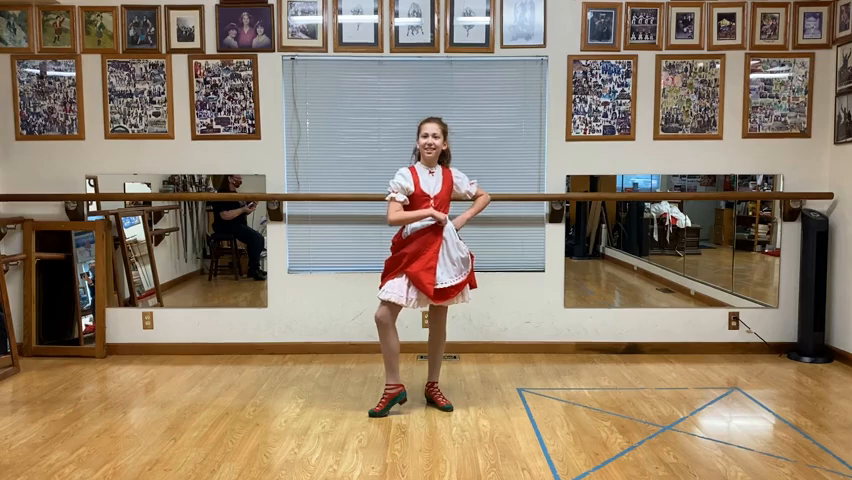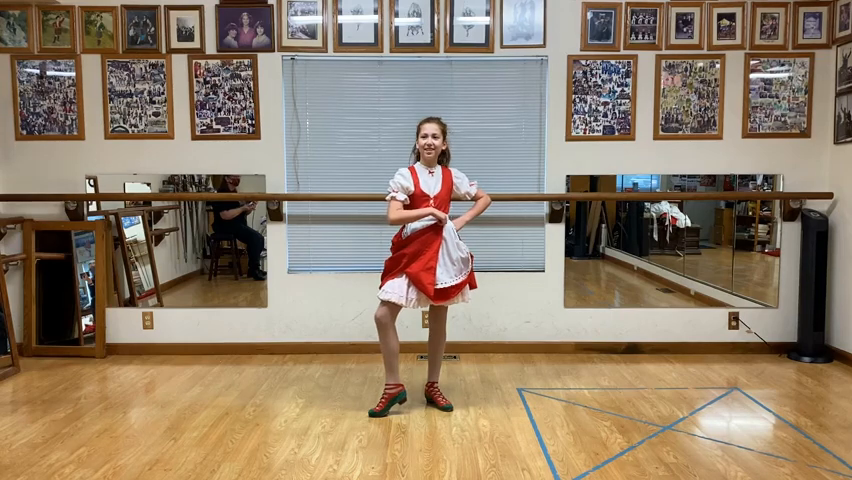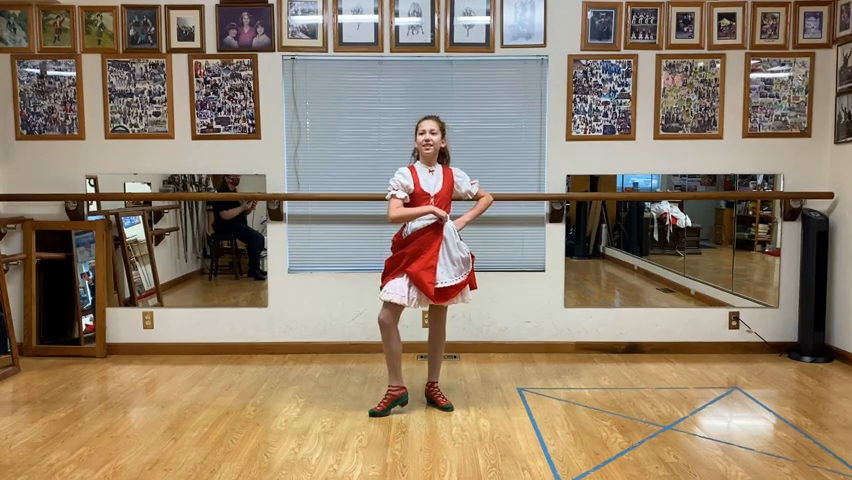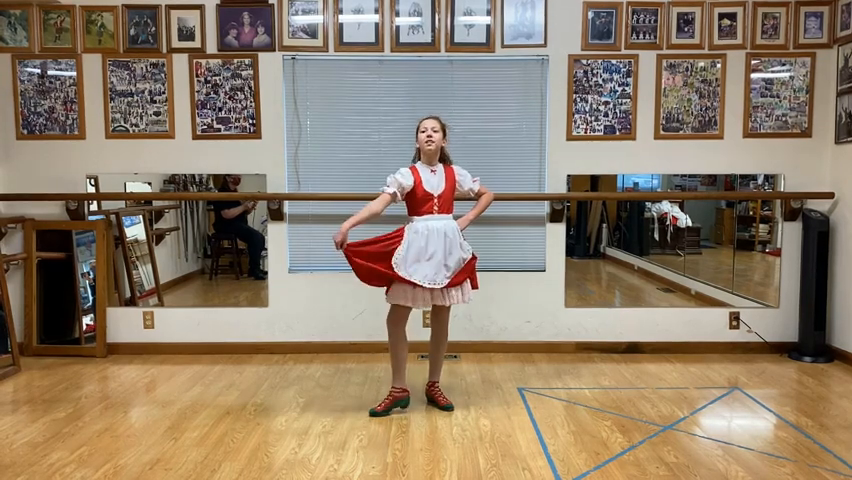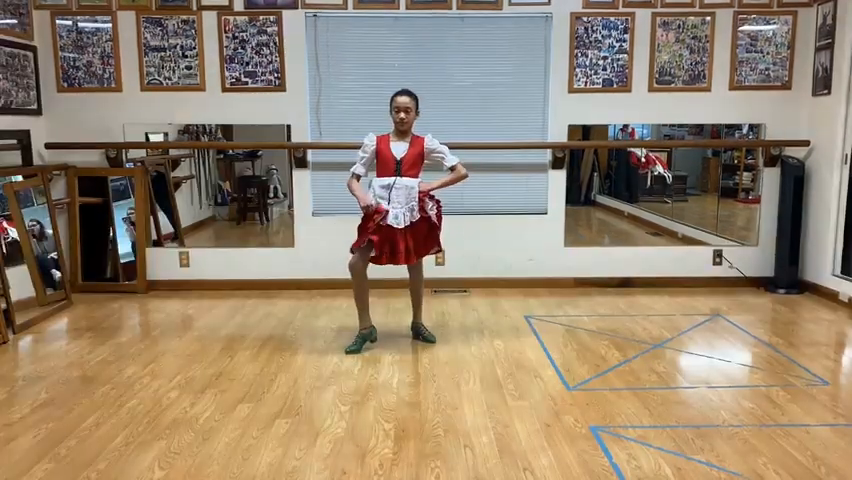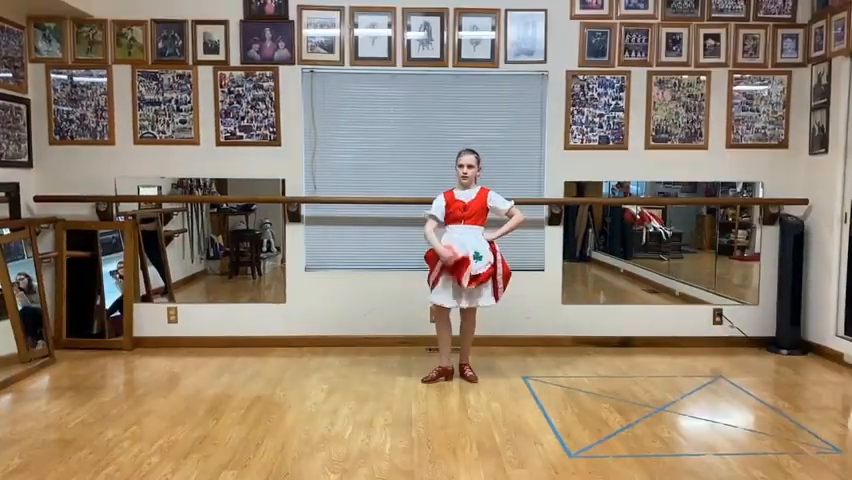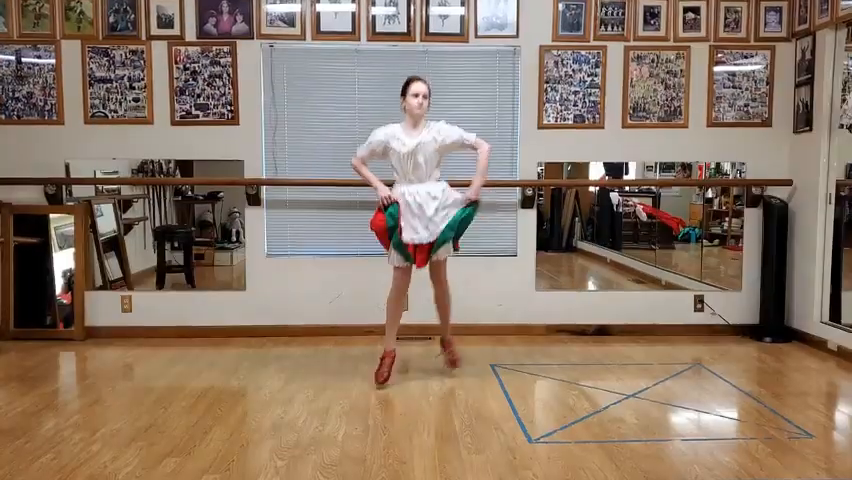
dt=0.7s
person 1, frame 1
left shoulder: (452, 176)
right shoulder: (405, 176)
left elbow: (484, 196)
right elbow: (392, 217)
left wrist: (460, 220)
right wrist: (431, 213)
left hip: (443, 251)
right hip: (411, 251)
left knee: (438, 320)
right knee: (384, 315)
left ankle: (432, 386)
right ankle: (394, 387)
person 1, frame 2
left shoulder: (452, 176)
right shoulder: (405, 176)
left elbow: (484, 198)
right elbow: (393, 216)
left wrist: (462, 221)
right wrist: (431, 211)
left hip: (443, 251)
right hip: (412, 251)
left knee: (438, 320)
right knee: (384, 315)
left ankle: (433, 387)
right ankle: (394, 387)
person 1, frame 3
left shoulder: (453, 175)
right shoulder: (404, 175)
left elbow: (486, 198)
right elbow: (393, 214)
left wrist: (462, 221)
right wrist: (430, 209)
left hip: (444, 249)
right hip: (412, 249)
left knee: (438, 320)
right knee: (387, 317)
left ankle: (432, 386)
right ankle: (396, 388)
person 1, frame 4
left shoulder: (454, 173)
right shoulder: (406, 174)
left elbow: (487, 195)
right elbow: (379, 203)
left wrist: (465, 221)
right wrist: (347, 225)
left hip: (447, 248)
right hip: (416, 248)
left knee: (441, 320)
right knee: (397, 319)
left ankle: (433, 386)
right ankle: (399, 390)
person 1, frame 5
left shoulder: (426, 144)
right shoulder: (375, 142)
left elbow: (461, 172)
right elbow: (353, 178)
left wrist: (431, 186)
right wrist: (361, 196)
left hip: (411, 210)
right hip: (379, 210)
left knee: (415, 266)
right knee: (356, 265)
left ankle: (417, 323)
right ankle: (365, 327)
person 1, frame 6
left shoulder: (487, 196)
right shoulder: (445, 198)
left elbow: (518, 217)
right elbow: (429, 228)
left wrist: (495, 235)
right wrist: (439, 248)
left hip: (476, 254)
right hip: (448, 255)
left knee: (469, 310)
right knee: (439, 308)
person 1, frame 7
left shoulder: (441, 132)
right shoulder: (388, 135)
left elbow: (483, 147)
right elbow: (357, 161)
left wrist: (477, 185)
right wrist: (379, 186)
left hip: (436, 208)
right hip: (404, 210)
left knee: (439, 276)
right knee: (400, 281)
left ankle: (445, 338)
right ankle: (389, 348)
